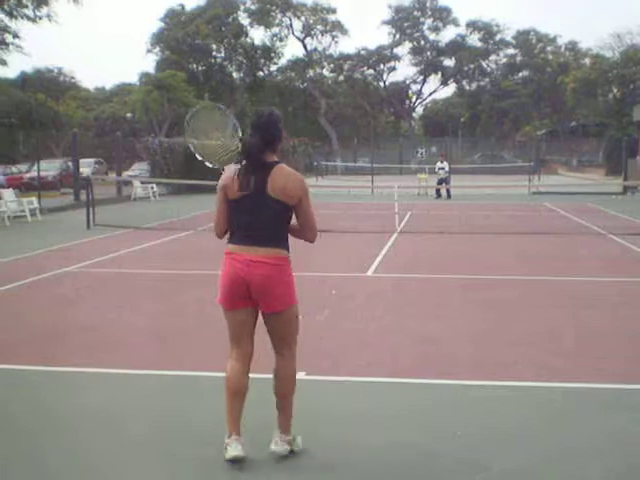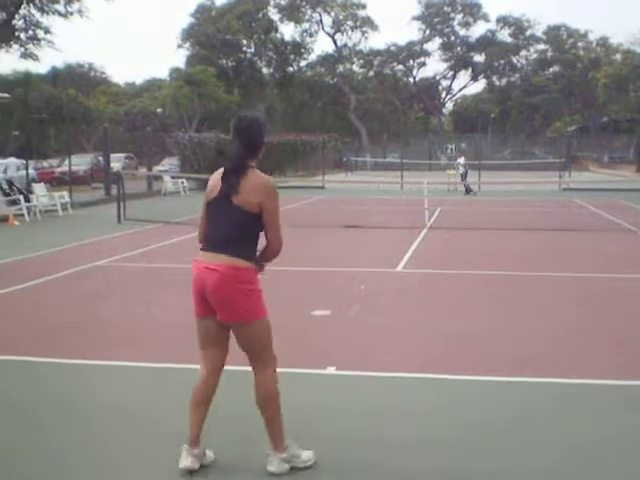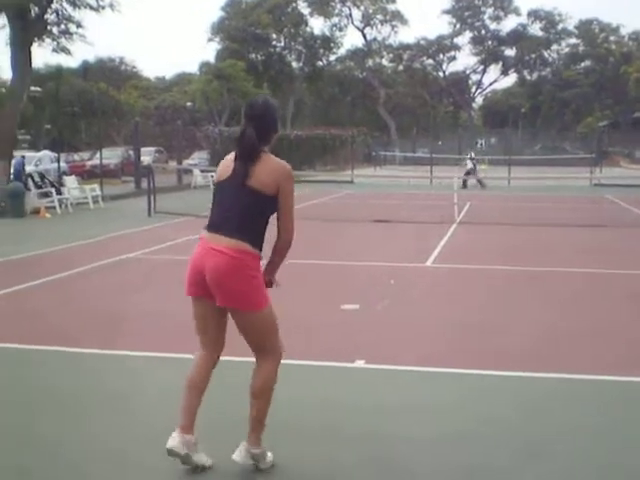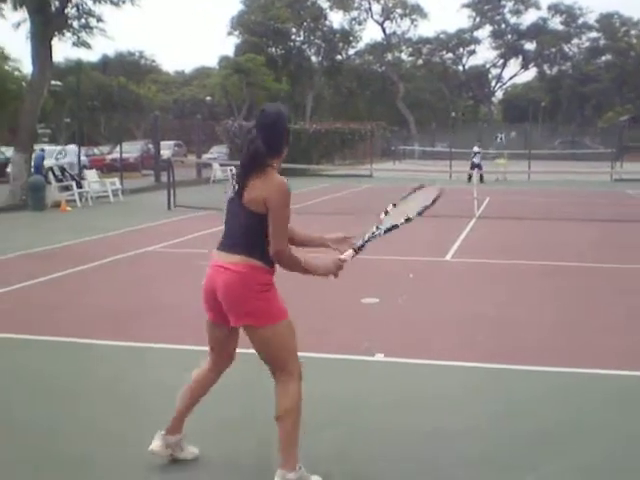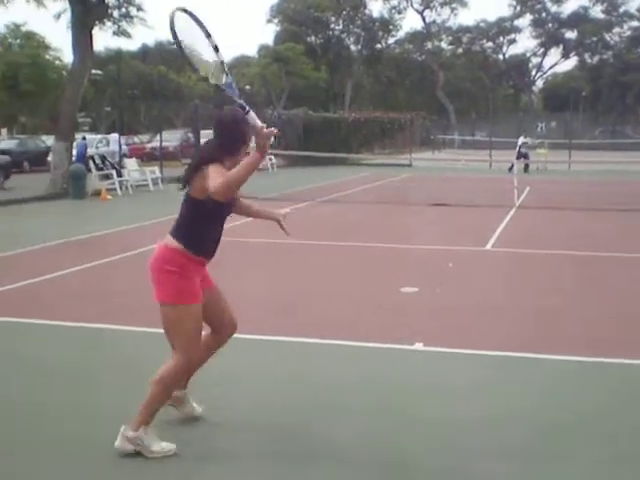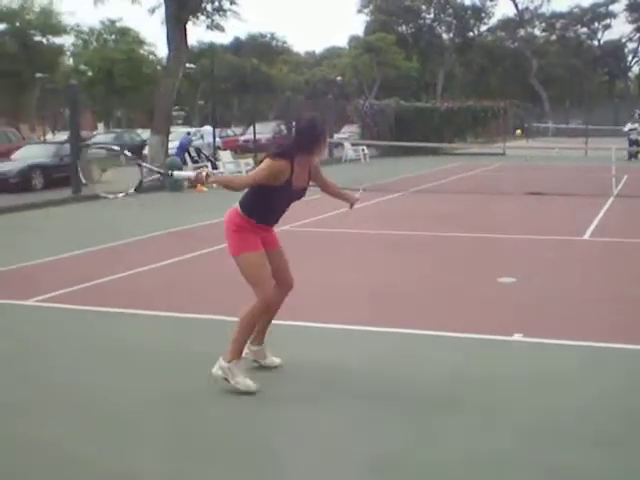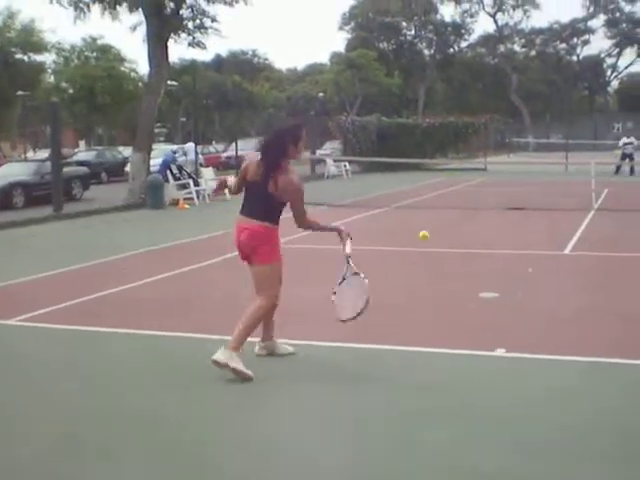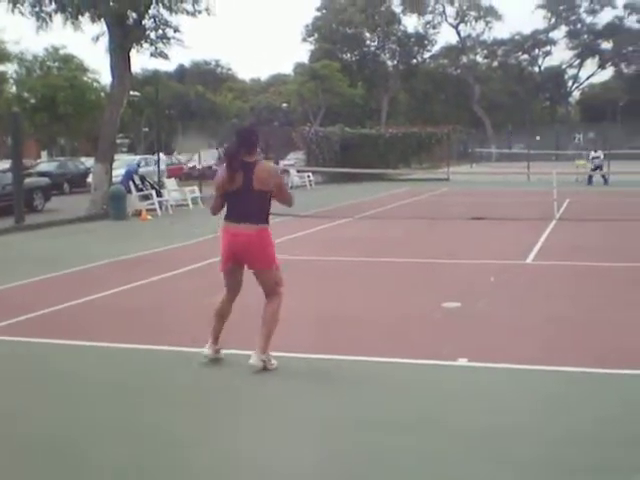
dt=0.5s
person 1, frame 1
left shoulder: (230, 176)
right shoulder: (293, 180)
left elbow: (220, 230)
right elbow: (310, 234)
left hip: (236, 267)
right hip: (273, 270)
left knee: (239, 356)
right knee: (285, 354)
left ankle: (233, 439)
right ankle: (284, 435)
person 1, frame 2
left shoulder: (214, 178)
right shoulder: (263, 185)
left elbow: (203, 236)
right elbow: (275, 245)
left hip: (203, 273)
right hip: (234, 279)
left knee: (210, 366)
right knee: (264, 365)
left ankle: (192, 450)
right ankle: (281, 451)
person 1, frame 3
left shoulder: (227, 160)
right shoulder: (280, 170)
left elbow: (230, 212)
right elbow: (285, 236)
right wrist: (270, 272)
left hip: (203, 255)
right hip: (237, 265)
left knee: (208, 351)
right knee: (270, 354)
left ankle: (183, 436)
right ankle: (252, 446)
person 1, frame 4
left shoulder: (246, 176)
right shoulder: (277, 186)
right elbow: (279, 252)
left wrist: (327, 241)
right wrist: (320, 268)
left hip: (218, 277)
right hip: (247, 283)
left knee: (218, 360)
right knee: (289, 374)
left ankle: (169, 436)
person 1, frame 5
left shoulder: (224, 167)
right shoulder: (215, 170)
left elbow: (233, 202)
right elbow: (222, 191)
left wrist: (270, 214)
right wrist: (258, 155)
left hip: (190, 265)
right hip: (177, 266)
left knee: (226, 326)
right knee: (186, 355)
left ankle: (176, 391)
right ankle: (136, 431)
person 1, frame 6
left shoulder: (310, 166)
right shoulder: (280, 165)
left elbow: (326, 185)
right elbow: (243, 182)
left wrist: (349, 197)
right wrist: (214, 178)
left hip: (263, 228)
right hip: (242, 226)
left knee: (283, 287)
right knee: (267, 296)
left ankle: (256, 347)
right ankle: (228, 362)
person 1, frame 7
left shoulder: (252, 163)
right shoulder: (290, 182)
left elbow: (235, 189)
right elbow: (303, 223)
left wrist: (227, 183)
right wrist: (334, 229)
left hip: (242, 229)
right hip: (261, 237)
left knee: (270, 287)
right knee: (266, 299)
left ankle: (267, 341)
right ankle: (229, 352)
person 1, frame 8
left shoulder: (225, 173)
right shoulder: (269, 171)
left elbow: (214, 210)
right elbow: (288, 201)
left hip: (230, 237)
right hip: (256, 239)
left knee: (230, 293)
right knee: (273, 295)
left ankle: (212, 345)
right ankle: (261, 354)
